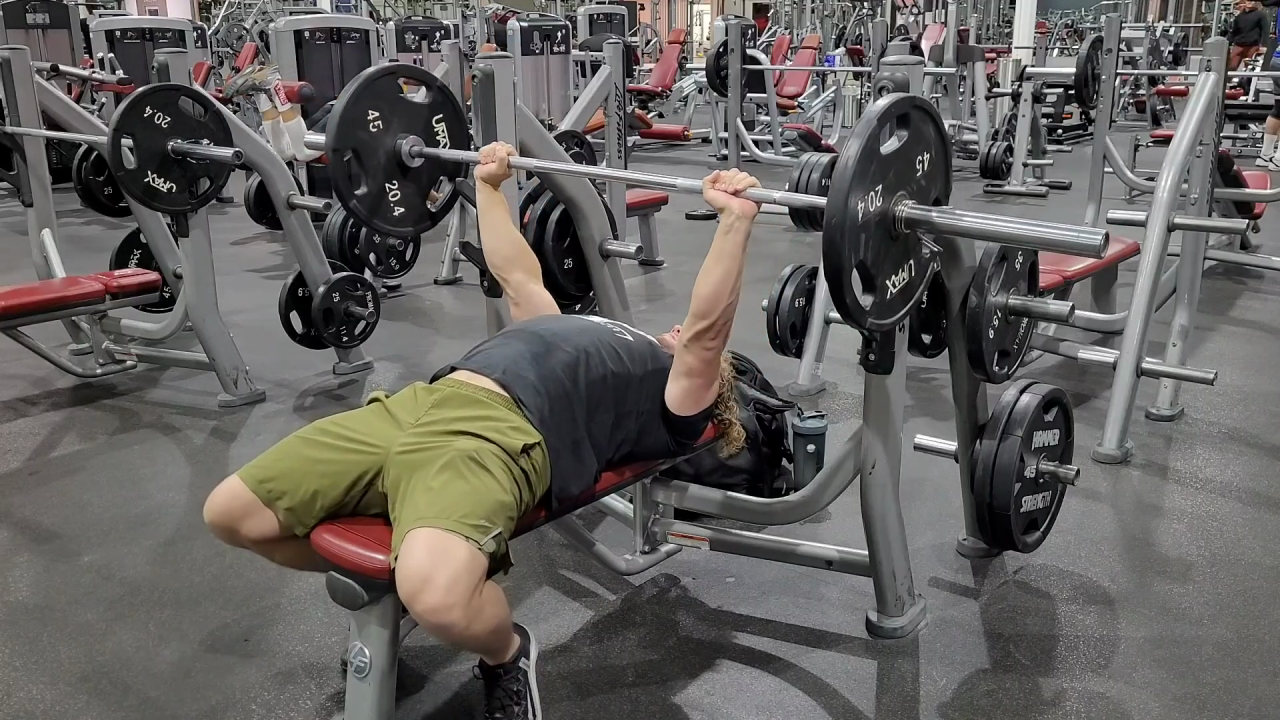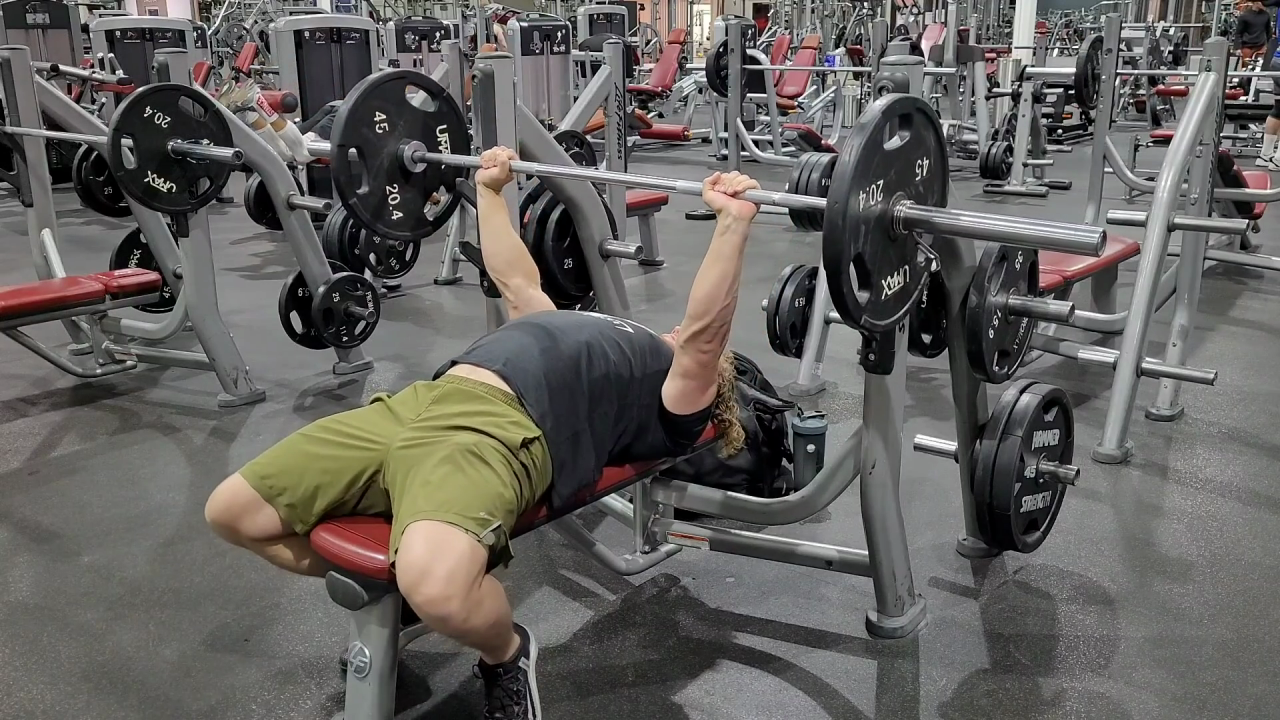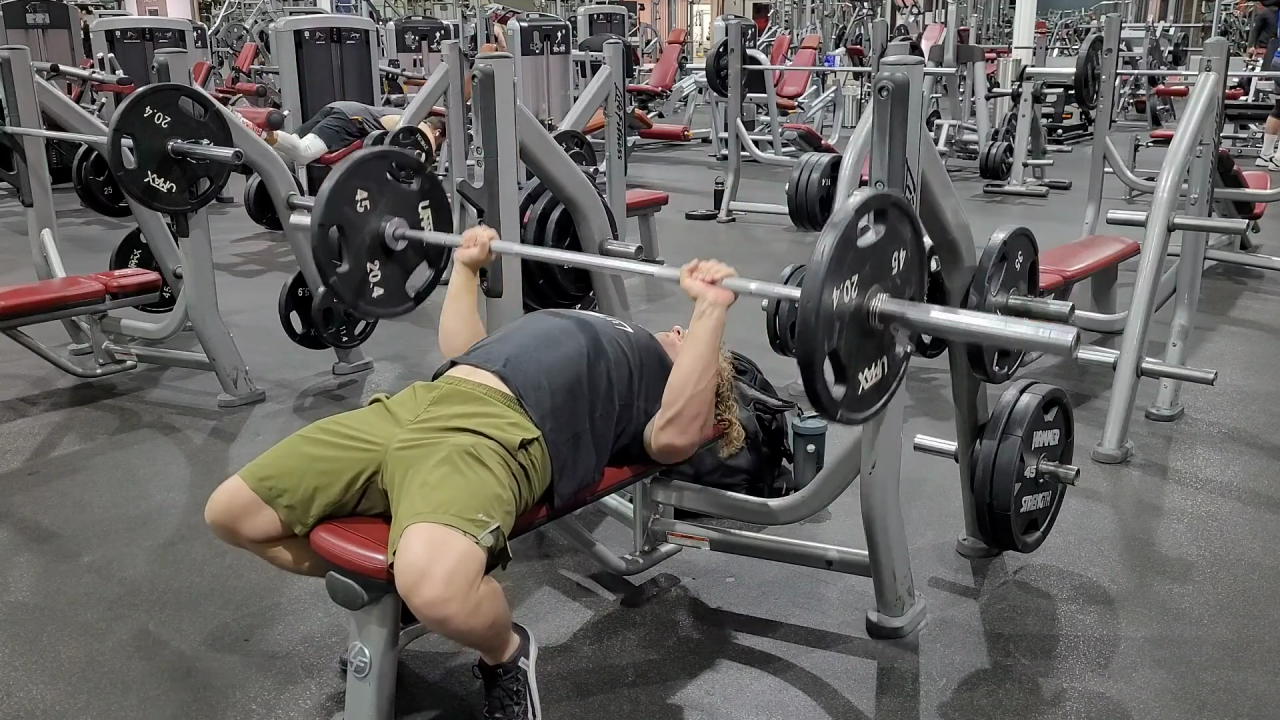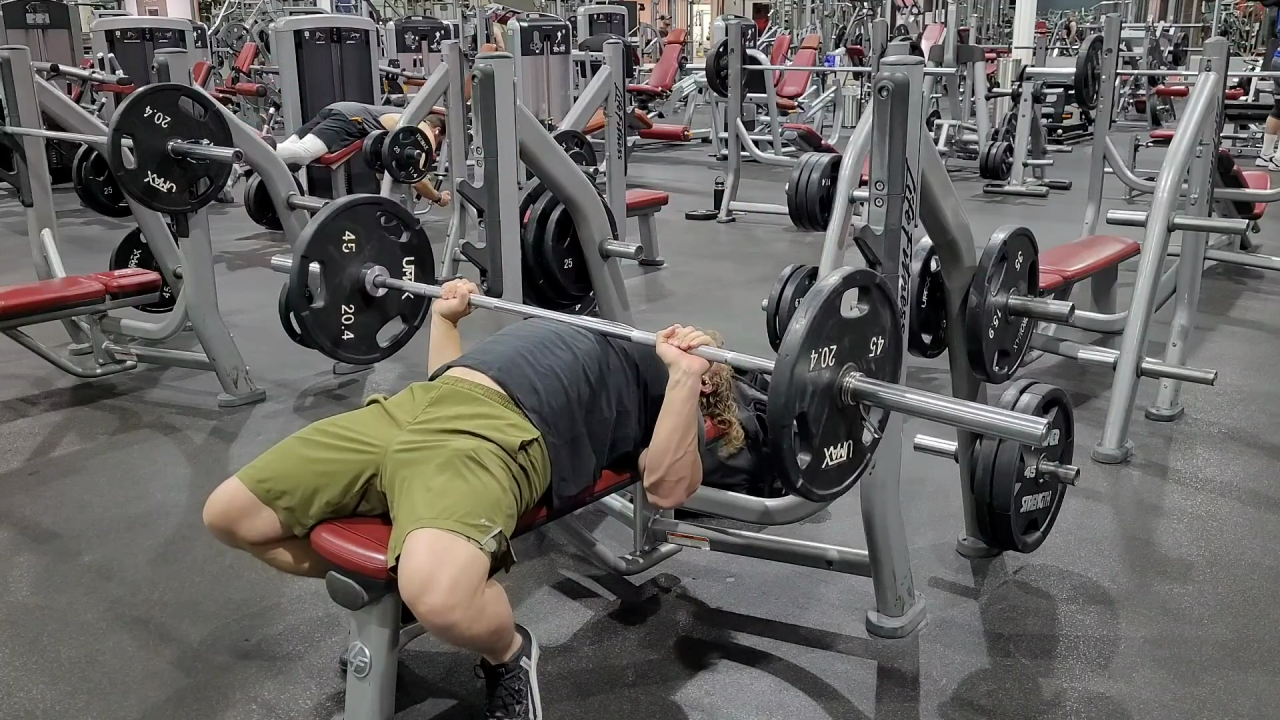
dt=0.7s
person 1, frame 1
left shoulder: (677, 396)
right shoulder: (589, 337)
left elbow: (707, 330)
right elbow: (518, 277)
left wrist: (735, 219)
right wrist: (488, 184)
left knee: (438, 597)
right knee: (229, 513)
left ankle: (509, 656)
person 1, frame 2
left shoulder: (676, 399)
right shoulder: (589, 347)
left elbow: (705, 331)
right elbow: (514, 280)
left wrist: (733, 222)
right wrist: (489, 188)
left knee: (437, 590)
right knee: (232, 512)
left ankle: (507, 655)
person 1, frame 3
left shoulder: (667, 382)
right shoulder: (587, 338)
left elbow: (677, 436)
right elbow: (461, 351)
left wrist: (712, 311)
right wrist: (466, 268)
left hip: (500, 430)
left knee: (436, 591)
right knee: (231, 514)
left ankle: (506, 655)
person 1, frame 4
left shoulder: (670, 390)
right shoulder: (583, 339)
left elbow: (668, 487)
left wrist: (687, 370)
right wrist: (445, 316)
left knee: (439, 596)
right knee: (229, 515)
left ankle: (509, 655)
